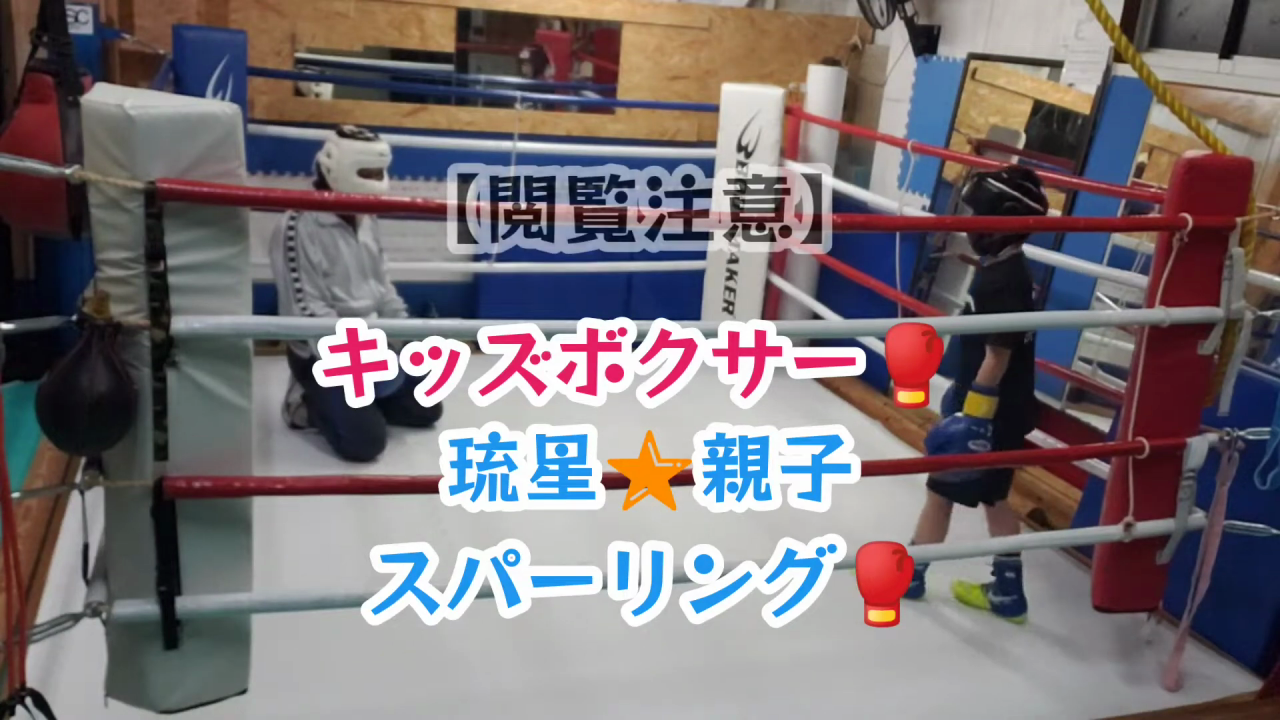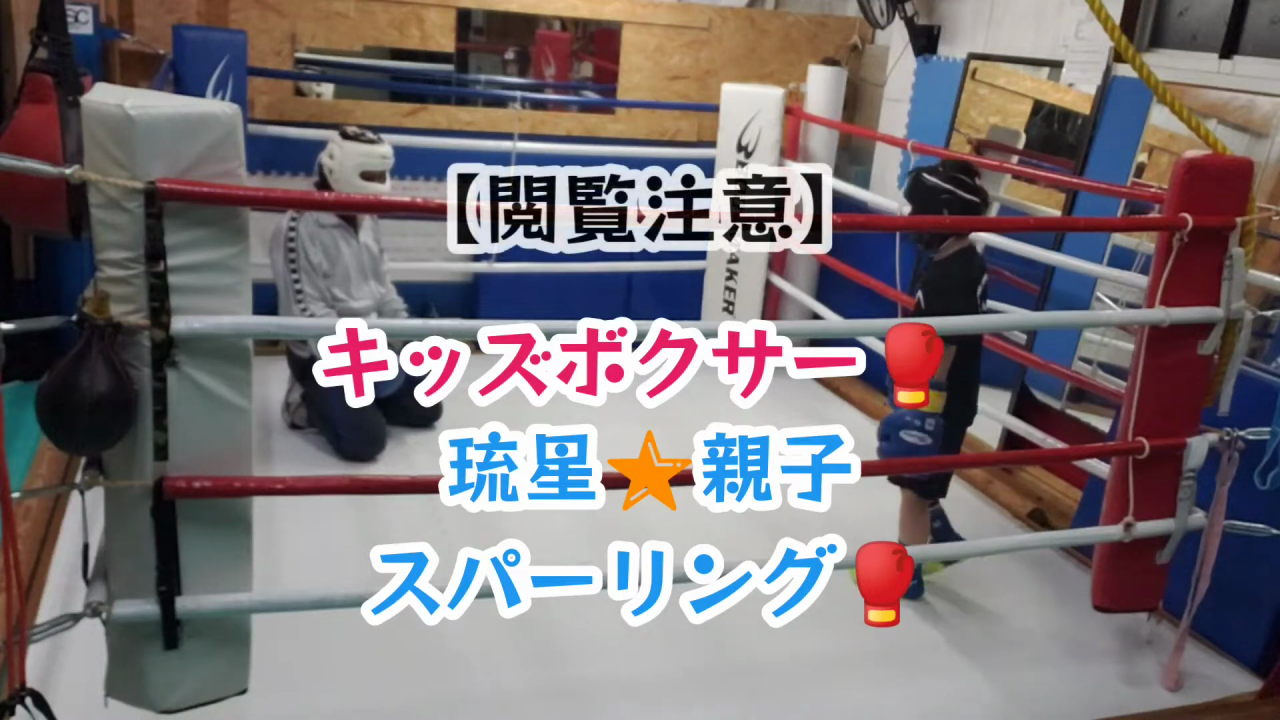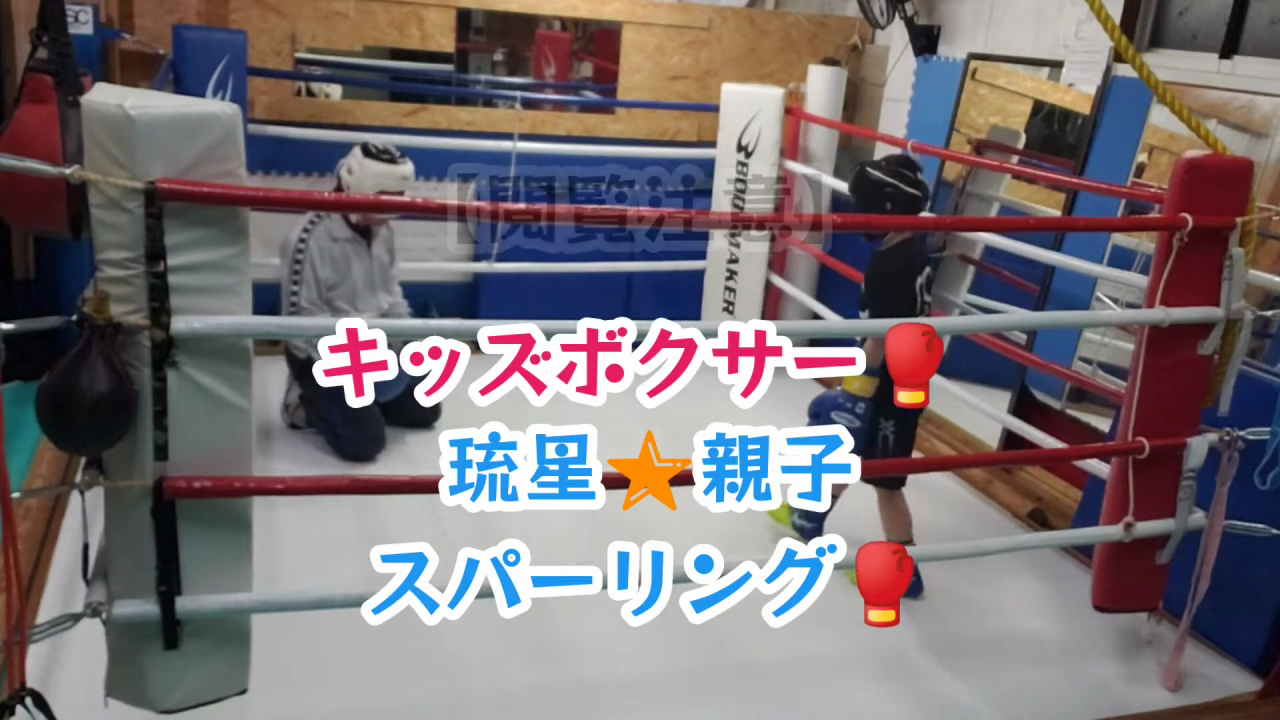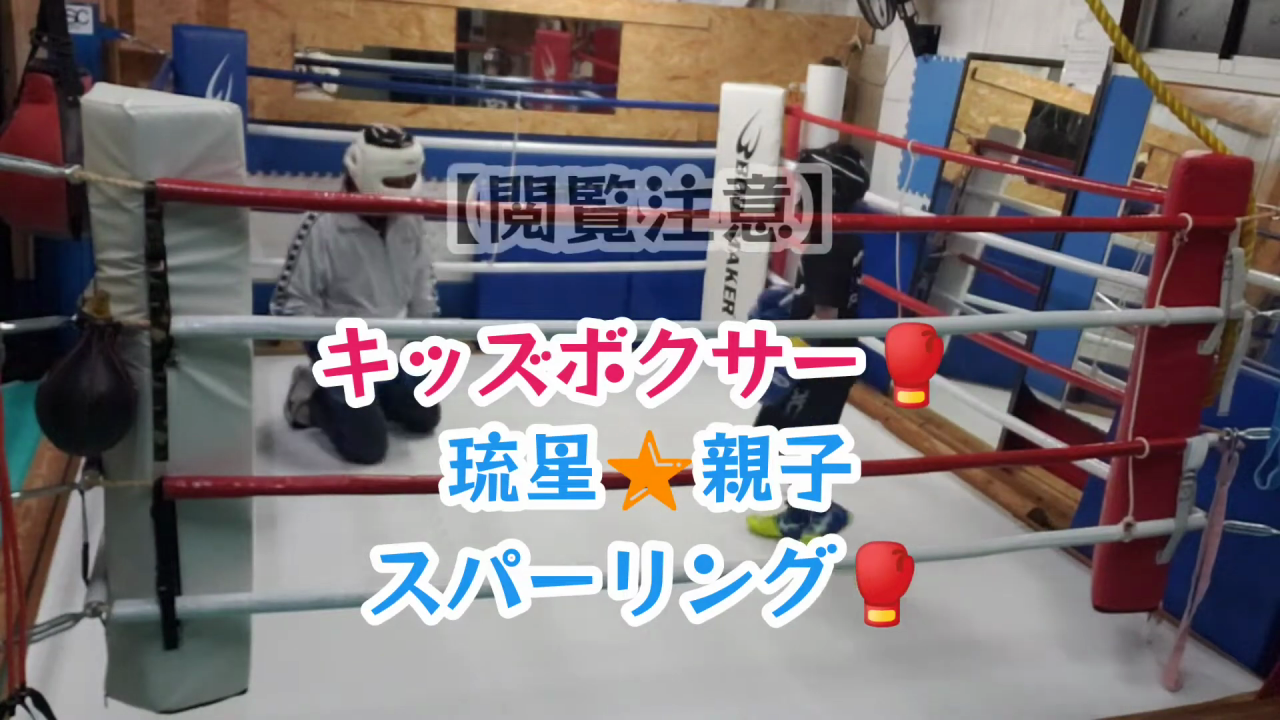
dt=0.3s
person 1, frame 1
left shoulder: (999, 282)
right shoulder: (1009, 269)
left elbow: (997, 356)
left wrist: (974, 415)
left hip: (989, 408)
right hip: (1007, 407)
left knee: (941, 491)
right knee: (991, 497)
left ankle: (909, 575)
right ankle: (1007, 591)
person 1, frame 2
left shoulder: (947, 276)
right shoulder: (965, 259)
left elbow: (944, 350)
left wrist: (925, 411)
left hip: (942, 398)
right hip: (950, 394)
left knee: (914, 484)
right knee: (917, 482)
right ankle: (942, 540)
person 1, frame 3
left shoulder: (887, 266)
right shoulder: (914, 253)
left elbow: (880, 339)
left wrist: (856, 393)
left hip: (891, 388)
left knee: (883, 479)
right ankle: (808, 520)
person 1, frame 4
left shoulder: (828, 247)
right shoulder: (844, 236)
left elbow: (825, 315)
right wrist: (791, 300)
left ankle: (824, 516)
right ankle: (797, 518)
person 2, frame 1
left shoulder: (365, 222)
right shoulder: (299, 229)
left elbow: (382, 285)
right elbow: (308, 310)
right hip: (323, 355)
left knee: (427, 410)
right knee: (366, 441)
left ankle: (355, 401)
right ankle: (310, 404)
person 2, frame 2
left shoulder: (366, 222)
right shoulder: (300, 229)
right elbow: (308, 311)
right hip: (321, 355)
left knee: (427, 410)
right knee: (366, 441)
right ankle: (308, 405)
person 2, frame 3
left shoulder: (382, 229)
right shoulder: (312, 238)
right elbow: (303, 317)
right hip: (321, 355)
left knee: (425, 412)
right knee: (365, 442)
right ankle: (307, 404)
person 2, frame 4
left shoulder: (408, 215)
right shoulder: (323, 227)
left elbow: (421, 277)
right elbow: (289, 301)
left knee: (425, 418)
right knee: (368, 446)
right ankle: (310, 400)
